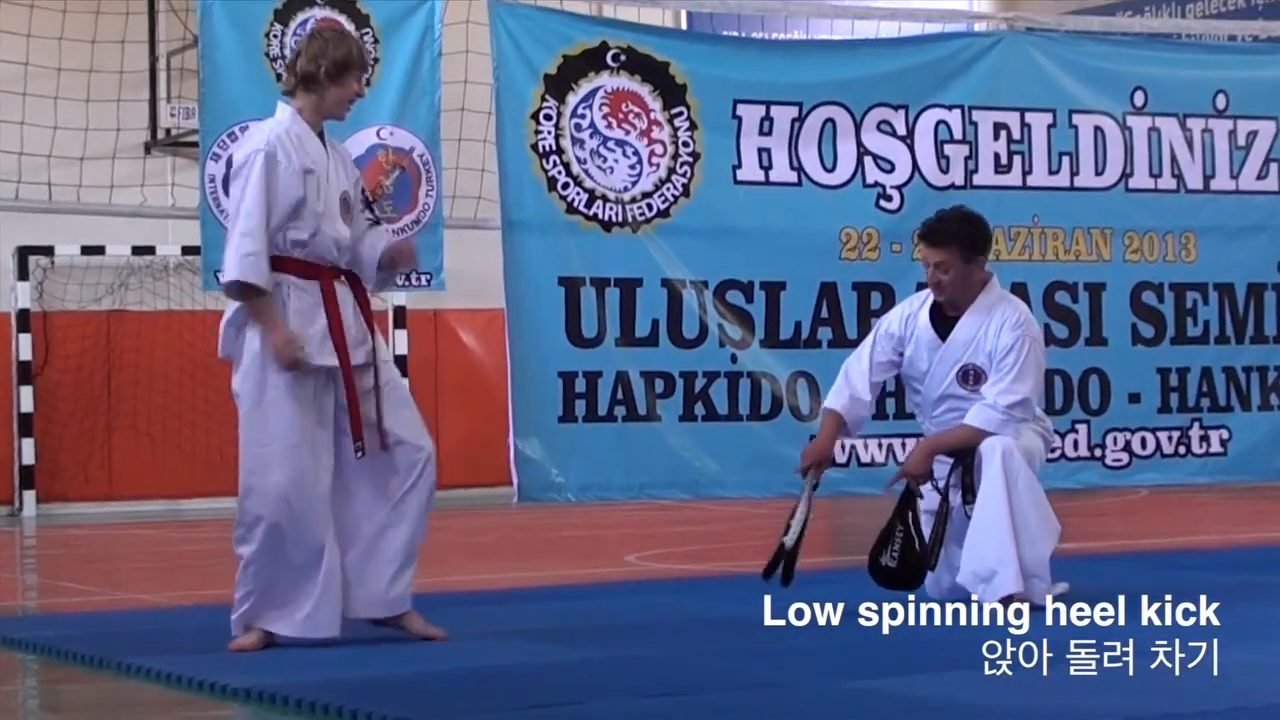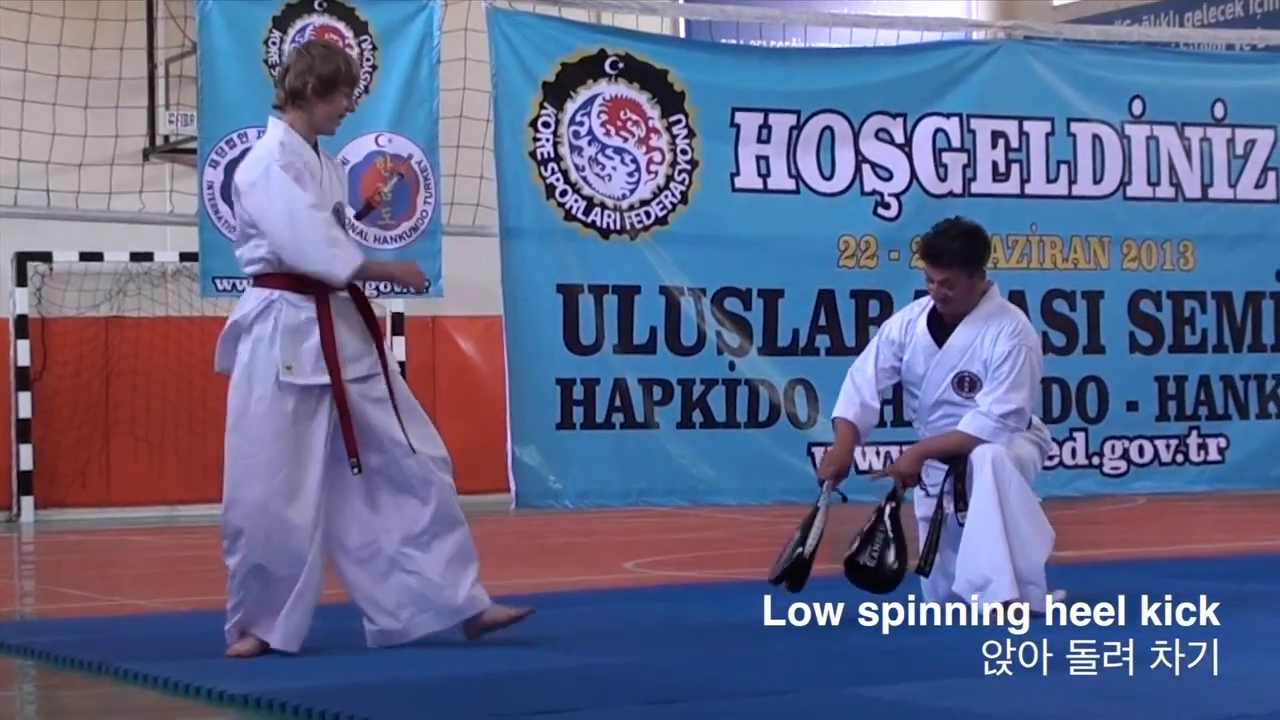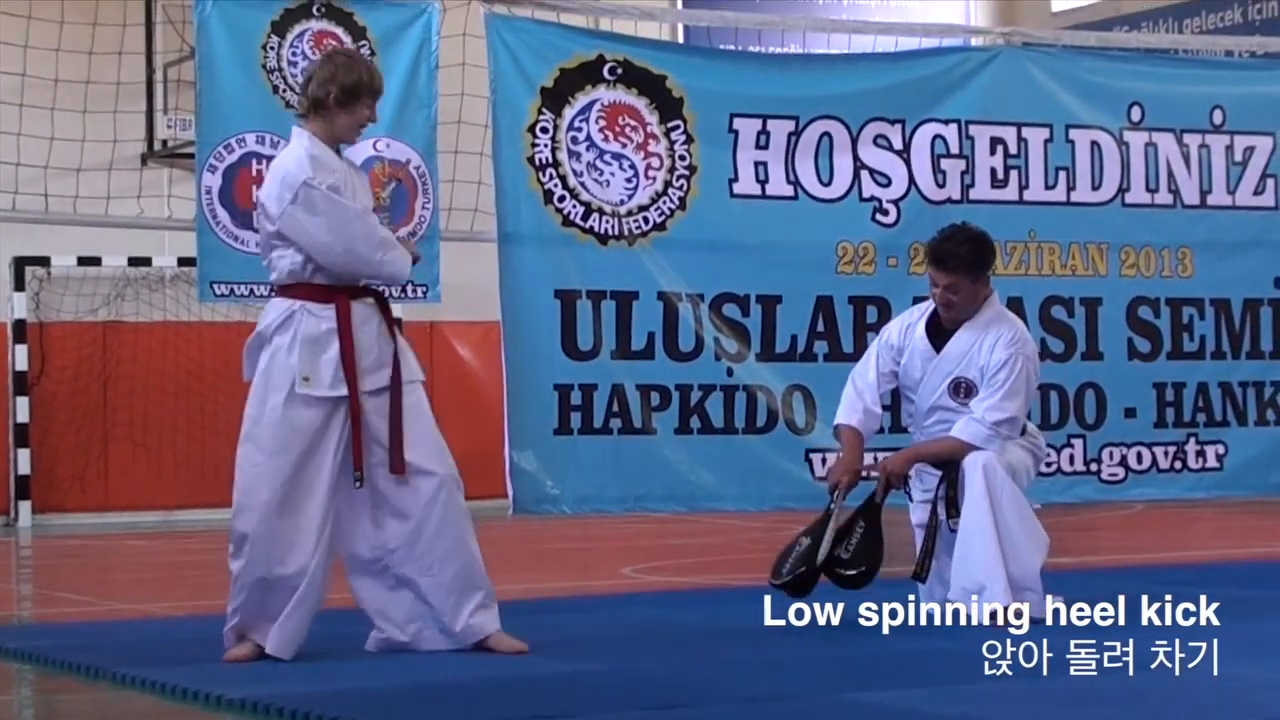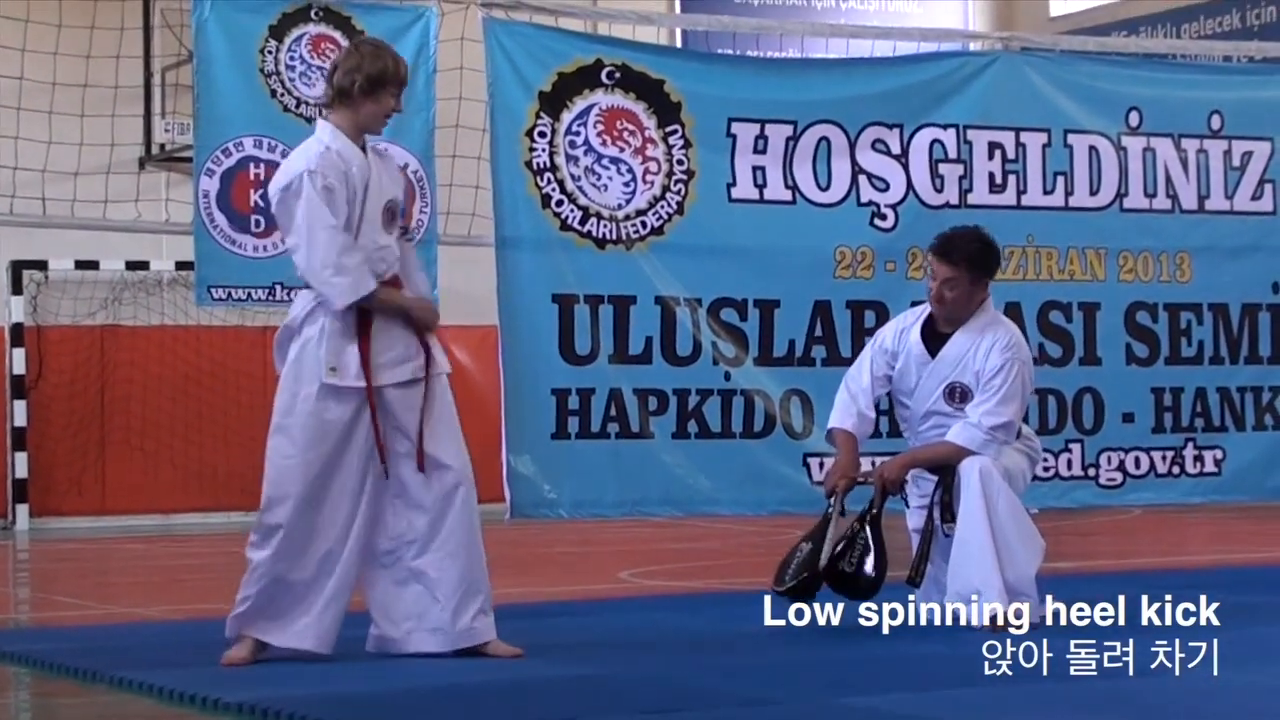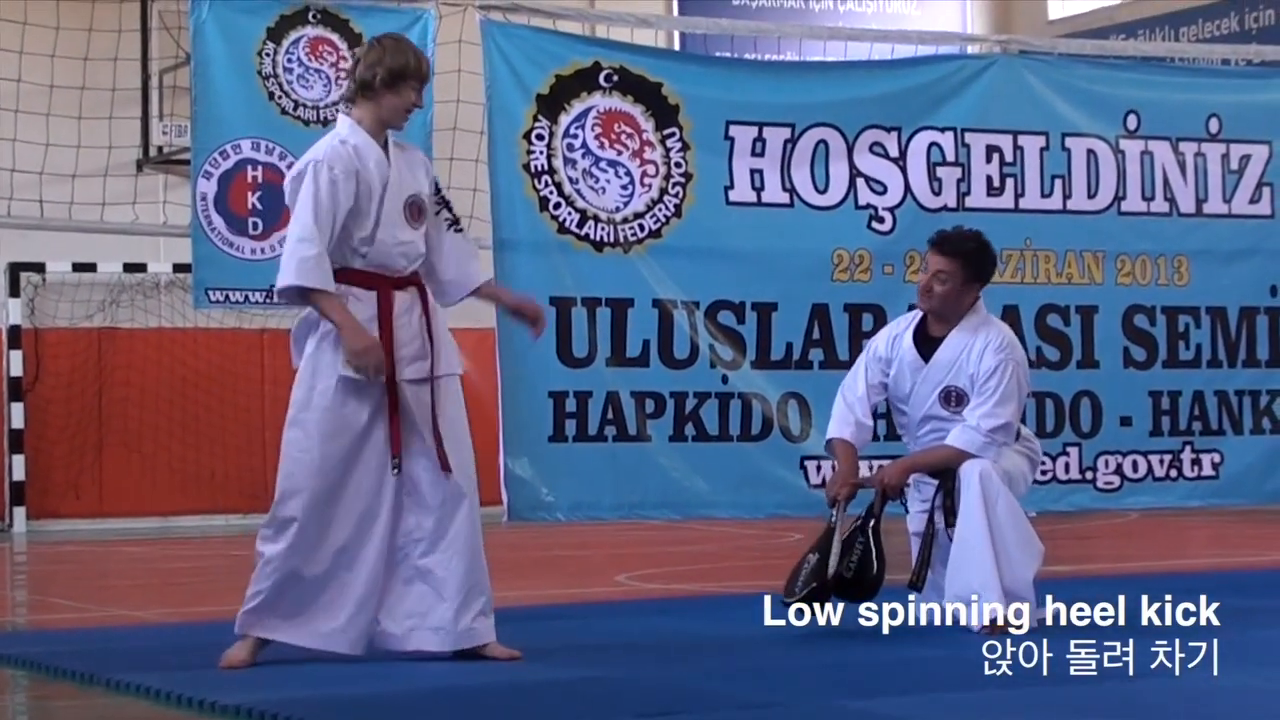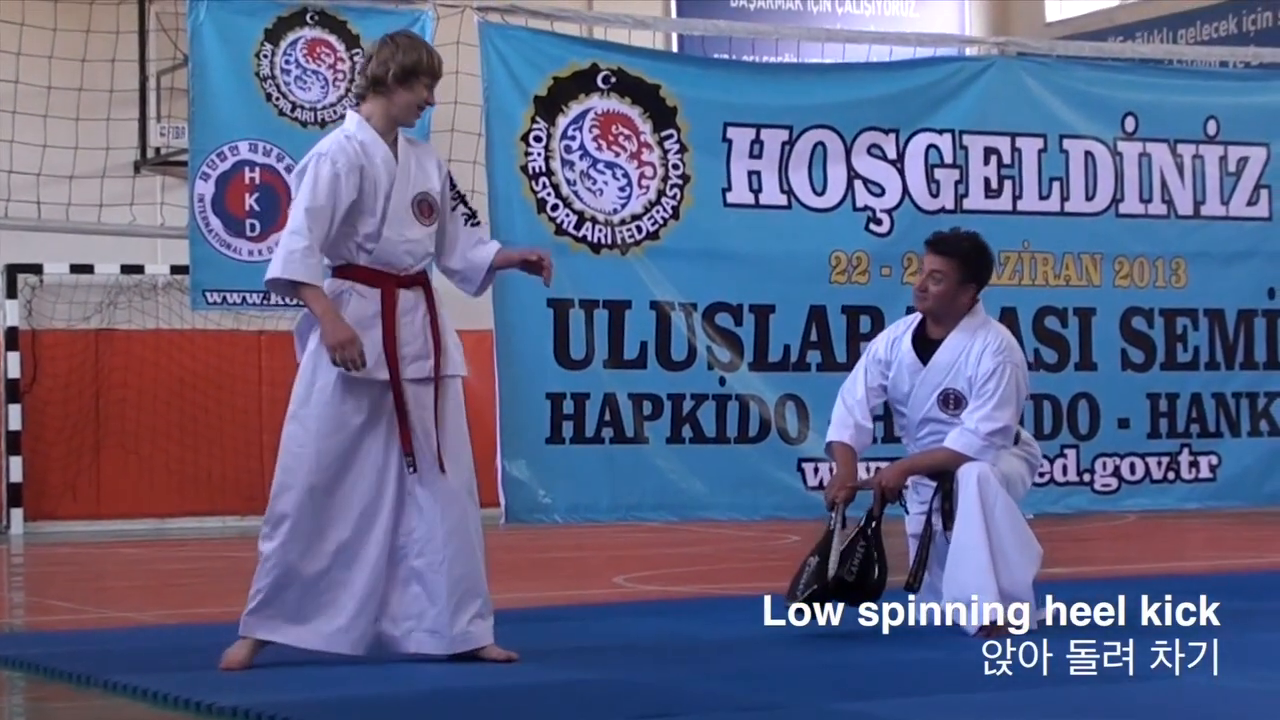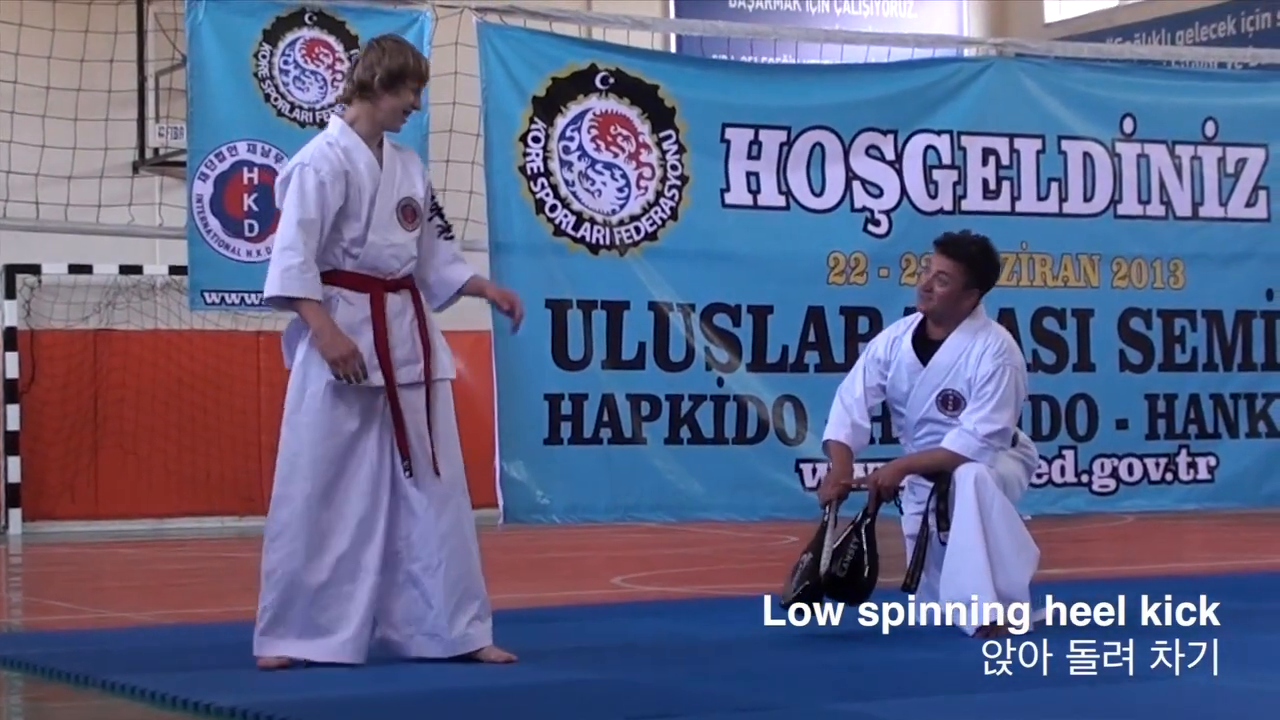
dt=0.2s
person 1, frame 1
left shoulder: (334, 155)
right shoulder: (269, 145)
left elbow: (358, 242)
right elbow: (246, 245)
left wrist: (392, 254)
right wrist: (272, 326)
left hip: (343, 316)
right hip: (285, 317)
left knee: (406, 456)
right knee: (284, 480)
left ankle: (387, 602)
right ankle: (264, 617)
person 1, frame 2
left shoulder: (322, 162)
right shoulder: (269, 162)
right elbow: (319, 249)
right wrist: (394, 272)
left hip: (338, 330)
right hip: (283, 335)
left knee: (415, 463)
right knee: (266, 493)
left ankle: (458, 602)
right ankle: (255, 625)
person 1, frame 3
left shoulder: (345, 172)
right shoulder: (296, 175)
right elbow: (364, 251)
right wrist: (404, 254)
left hip: (365, 338)
right hip: (305, 346)
left knee: (424, 483)
right knee: (273, 499)
left ankle: (470, 621)
right ankle: (255, 629)
person 1, frame 4
left shoulder: (383, 166)
right shoulder: (313, 167)
right elbow: (336, 272)
left wrist: (414, 312)
right wrist: (411, 304)
left hip: (399, 337)
right hip: (335, 339)
left knee: (440, 477)
right knee: (301, 491)
left ankle: (463, 626)
right ankle: (259, 627)
person 1, frame 5
left shoulder: (413, 162)
right shoulder: (331, 159)
left elbow: (444, 248)
right elbow: (304, 257)
left wrist: (504, 298)
right wrist: (352, 328)
left hip: (415, 327)
right hip: (350, 334)
left knee: (444, 481)
right knee: (314, 487)
left ankle: (458, 626)
right ankle: (261, 626)
person 1, frame 6
left shoulder: (426, 160)
right shoulder: (339, 154)
left elbow: (455, 241)
right elbow: (297, 248)
left wrist: (515, 259)
right wrist: (330, 320)
left hip: (419, 329)
right hip: (354, 326)
left knee: (442, 484)
right knee: (313, 484)
left ankle: (456, 628)
right ankle: (265, 626)
person 1, frame 7
left shoulder: (408, 164)
right shoulder: (324, 160)
left elbow: (432, 253)
right elbow: (292, 257)
left wrist: (488, 291)
right wrist: (327, 332)
left hip: (408, 333)
right hip: (344, 334)
left knee: (433, 487)
right knee: (315, 493)
left ankle: (455, 631)
right ankle: (288, 635)
person 2, frame 1
left shoulder: (1012, 321)
right shoulder: (908, 315)
left elbow: (1006, 413)
right elbow: (857, 377)
left wrist: (928, 447)
right wrist: (826, 437)
left hip: (1010, 438)
right hip: (942, 459)
left knee: (998, 453)
right knee: (946, 588)
left ankle: (1016, 583)
person 2, frame 2
left shoulder: (1010, 331)
right shoulder: (909, 322)
left elbow: (1000, 422)
right elbow: (862, 383)
left wrist: (920, 451)
right wrist: (843, 446)
left hip: (1006, 446)
right hip: (937, 466)
left knee: (987, 461)
right knee: (943, 594)
left ankle: (1012, 590)
person 2, frame 3
left shoulder: (1009, 339)
right shoulder: (907, 326)
left elbow: (990, 430)
right elbow: (863, 389)
left wrist: (910, 454)
right wrist: (851, 453)
left hip: (1002, 453)
right hip: (933, 473)
left knee: (979, 468)
right knee: (942, 601)
left ankle: (1010, 597)
person 2, frame 4
left shoulder: (1004, 344)
right shoulder: (902, 329)
left elbow: (987, 433)
right elbow: (856, 393)
left wrist: (907, 459)
right wrist: (847, 457)
left hip: (997, 457)
right hip: (929, 476)
left knee: (976, 472)
right knee: (940, 606)
left ankle: (1004, 601)
person 2, frame 5
left shoulder: (996, 345)
right shoulder: (895, 337)
left elbow: (985, 437)
right elbow: (852, 402)
left wrist: (906, 465)
right wrist: (847, 467)
left hip: (998, 459)
right hip: (929, 480)
left knee: (976, 476)
right knee: (939, 609)
left ankle: (1003, 604)
person 2, frame 6
left shoulder: (995, 348)
right shoulder: (894, 340)
left elbow: (983, 440)
right elbow: (852, 406)
left wrist: (904, 467)
right wrist: (846, 469)
left hip: (997, 462)
right hip: (928, 481)
left knee: (974, 478)
left ankle: (1000, 605)
person 2, frame 7
left shoulder: (995, 350)
right shoulder: (895, 339)
left elbow: (980, 441)
right elbow: (850, 406)
left wrist: (901, 466)
right wrist: (840, 467)
left hip: (993, 463)
right hip: (924, 483)
left knee: (971, 480)
left ankle: (998, 605)
